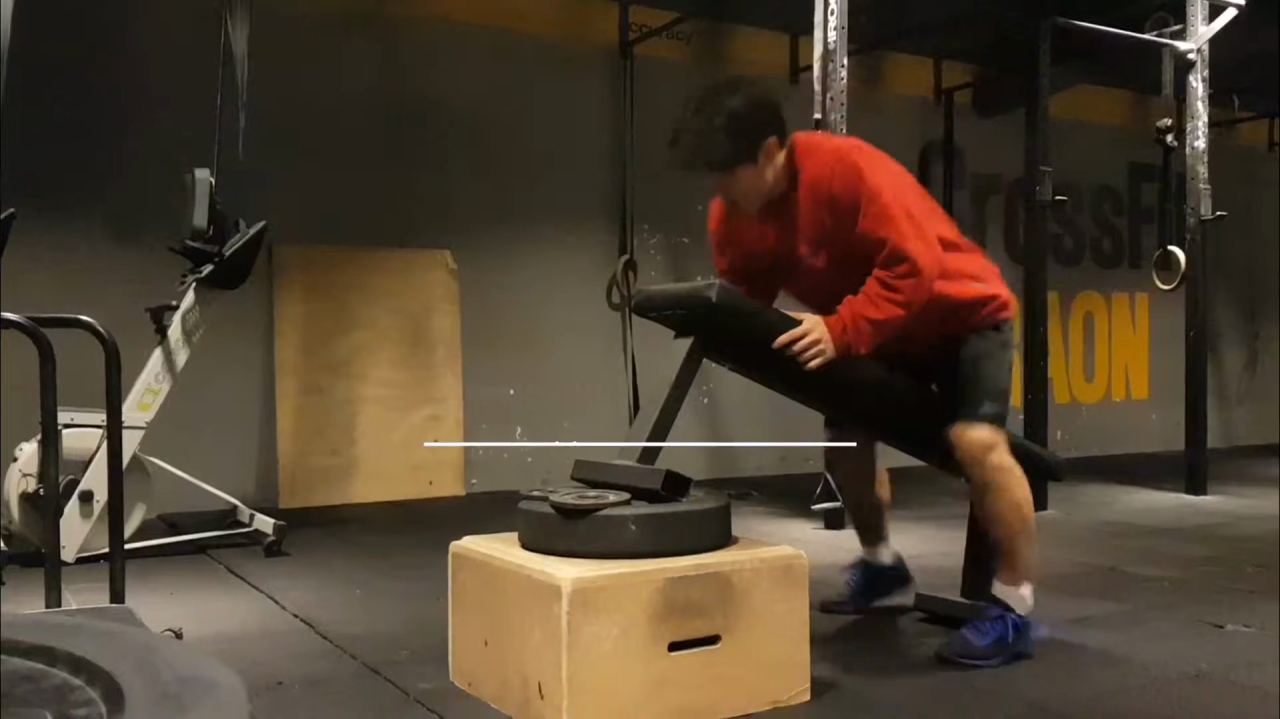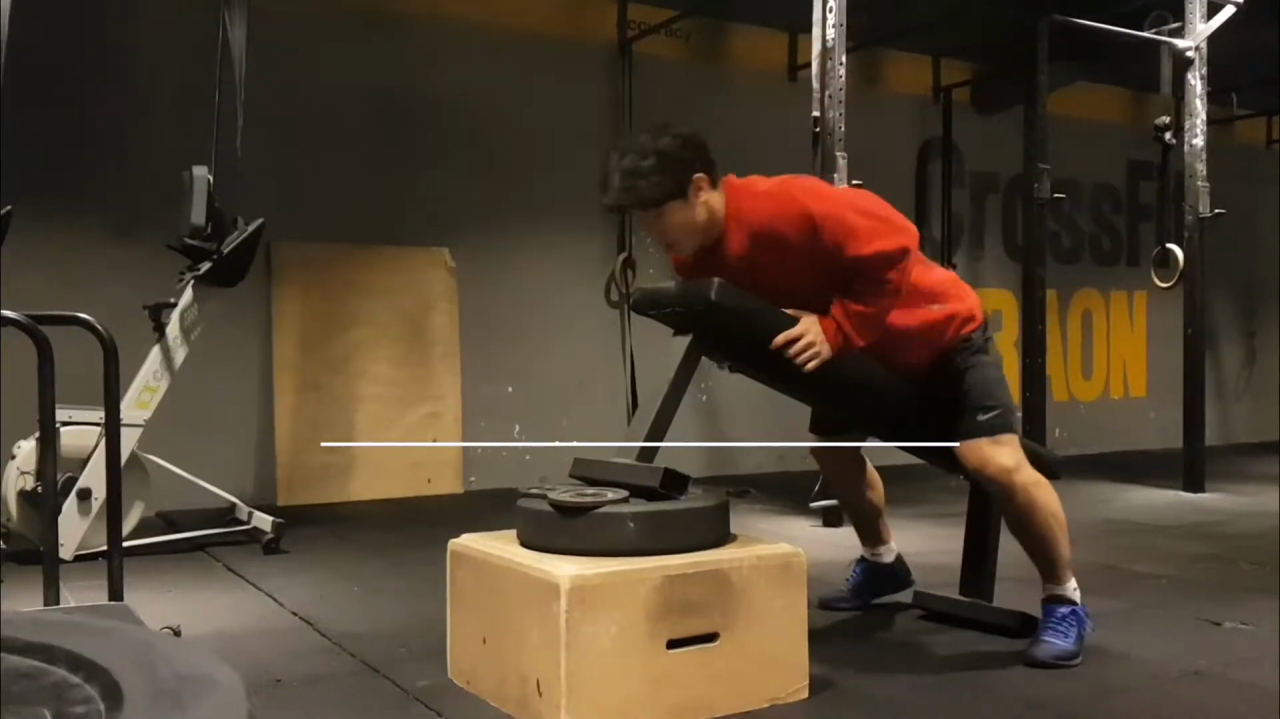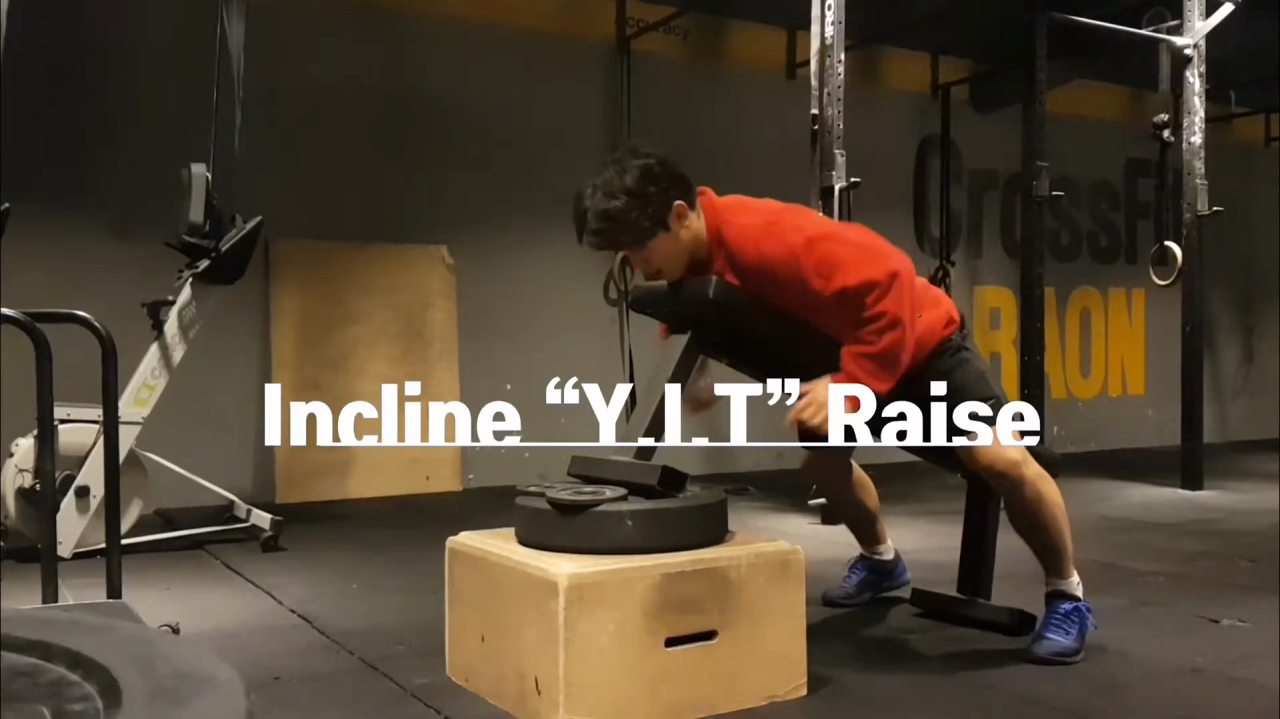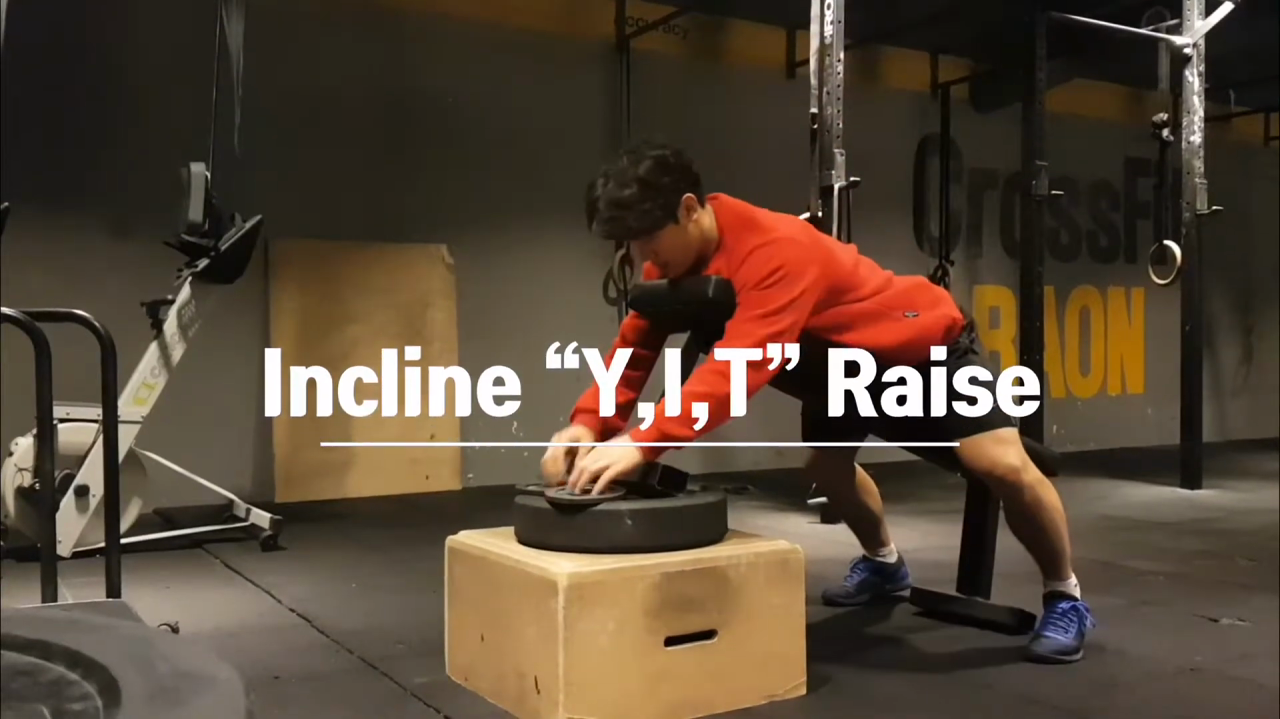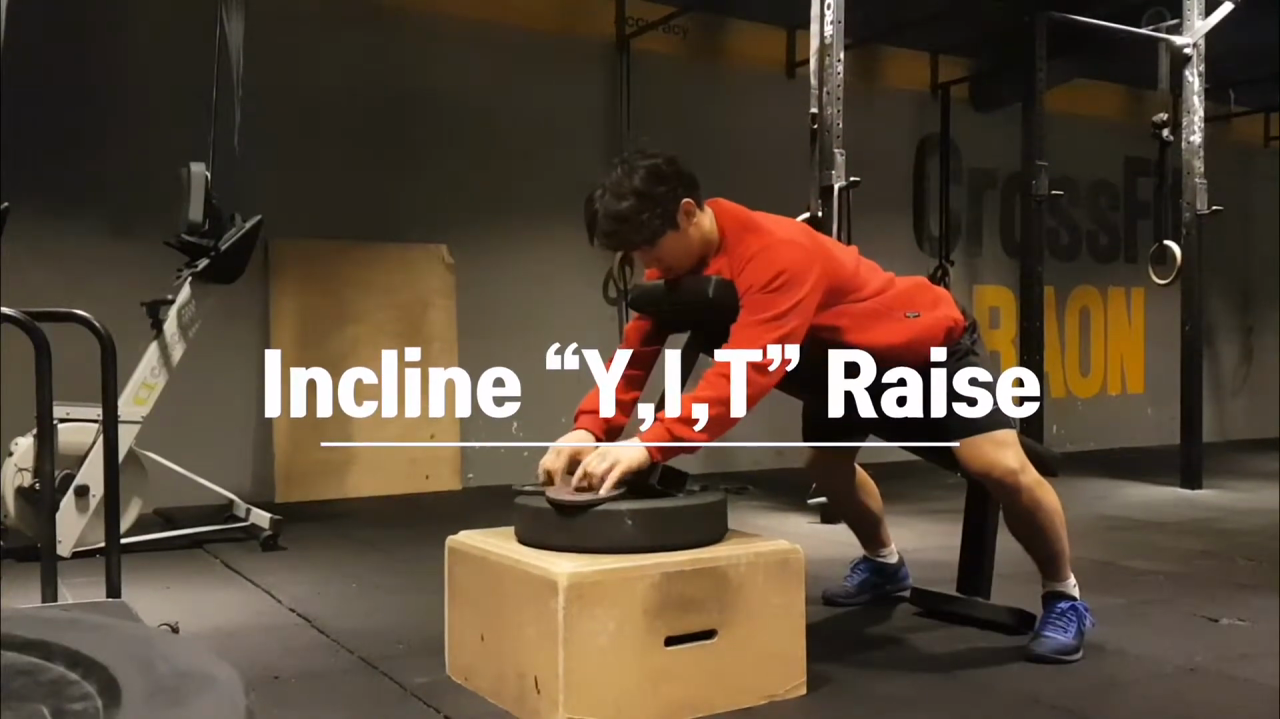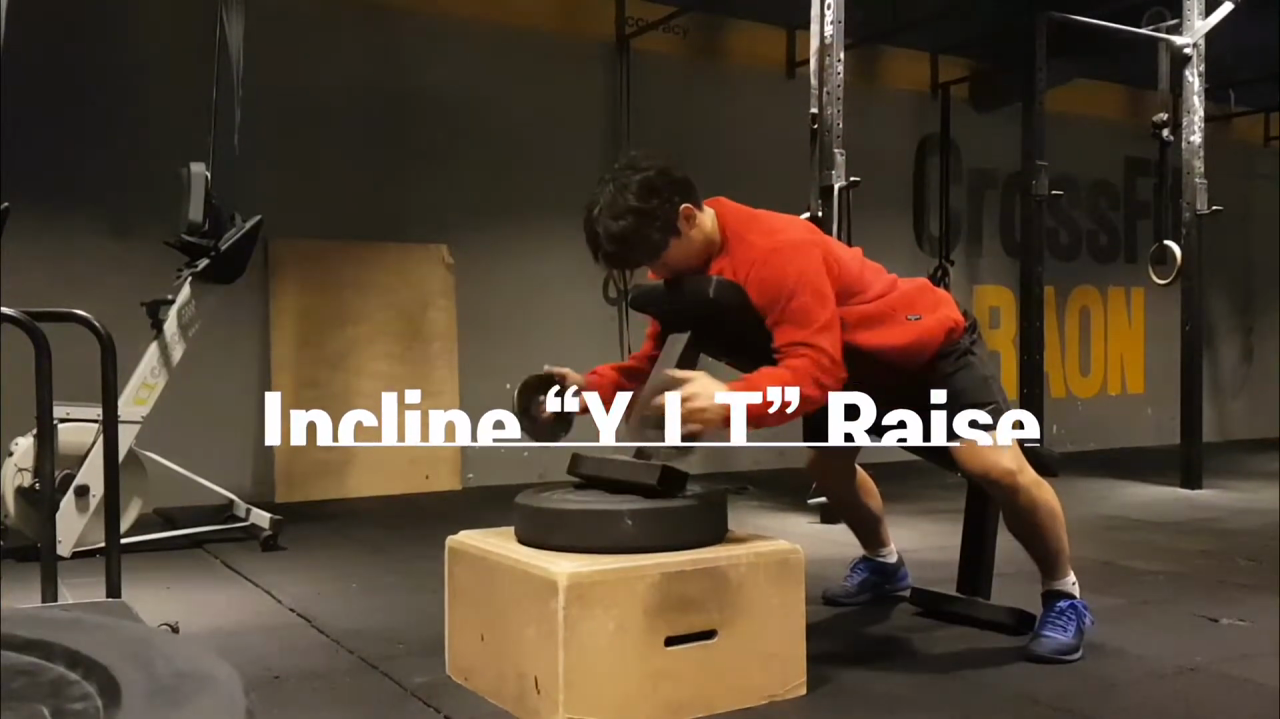
dt=0.4s
person 1, frame 1
left shoulder: (846, 167)
right shoulder: (731, 216)
left elbow: (911, 267)
right elbow: (744, 294)
left wrist: (839, 332)
left hip: (960, 310)
right hip: (884, 332)
left knee: (977, 443)
right knee: (845, 444)
left ankle: (1013, 608)
right ankle: (881, 566)
person 1, frame 2
left shoulder: (783, 205)
right shoulder: (691, 255)
left elbow: (894, 246)
left wrist: (834, 331)
left hip: (940, 333)
right hip: (860, 350)
left knee: (996, 463)
right knee: (831, 450)
left ankle: (1064, 601)
right ankle: (882, 562)
person 1, frame 3
left shoulder: (761, 233)
right shoulder: (679, 259)
left elbow: (886, 275)
left wrist: (852, 384)
right wrist: (690, 373)
left hip: (920, 341)
right hip: (835, 357)
left knee: (1003, 460)
right knee: (821, 461)
left ankle: (1067, 597)
right ankle: (881, 560)
person 1, frame 4
left shoulder: (774, 250)
right shoulder: (675, 259)
left elbow: (743, 366)
right elbow: (637, 347)
left wrist: (639, 444)
right wrist: (587, 423)
left hip: (923, 341)
left knee: (1001, 466)
right knee: (825, 462)
left ankle: (1065, 598)
right ankle: (883, 563)
person 1, frame 5
left shoulder: (776, 253)
right shoulder: (678, 264)
left elbow: (748, 371)
right elbow: (636, 353)
left wrist: (649, 444)
right wrist: (589, 429)
left hip: (928, 341)
left knee: (1000, 468)
right knee: (825, 461)
left ankle: (1064, 599)
right ankle: (884, 563)
person 1, frame 6
left shoulder: (779, 251)
right shoulder: (685, 263)
left elbow: (814, 368)
right elbow: (656, 355)
left wrist: (731, 402)
right wrist: (593, 388)
left hip: (930, 343)
right hip: (858, 360)
left knee: (996, 467)
right knee: (826, 462)
left ankle: (1064, 597)
right ankle: (883, 563)
